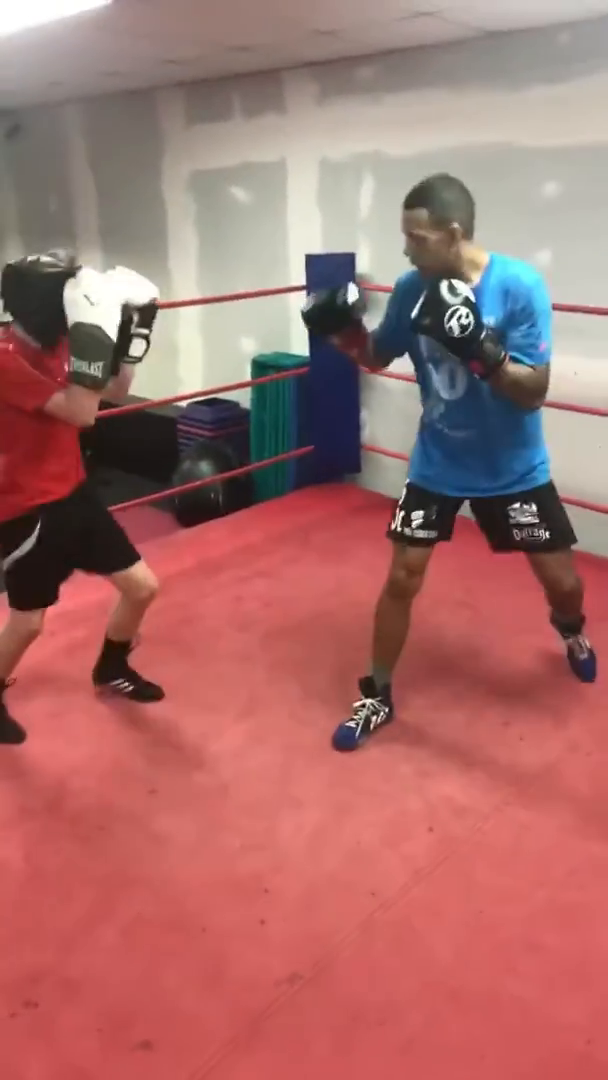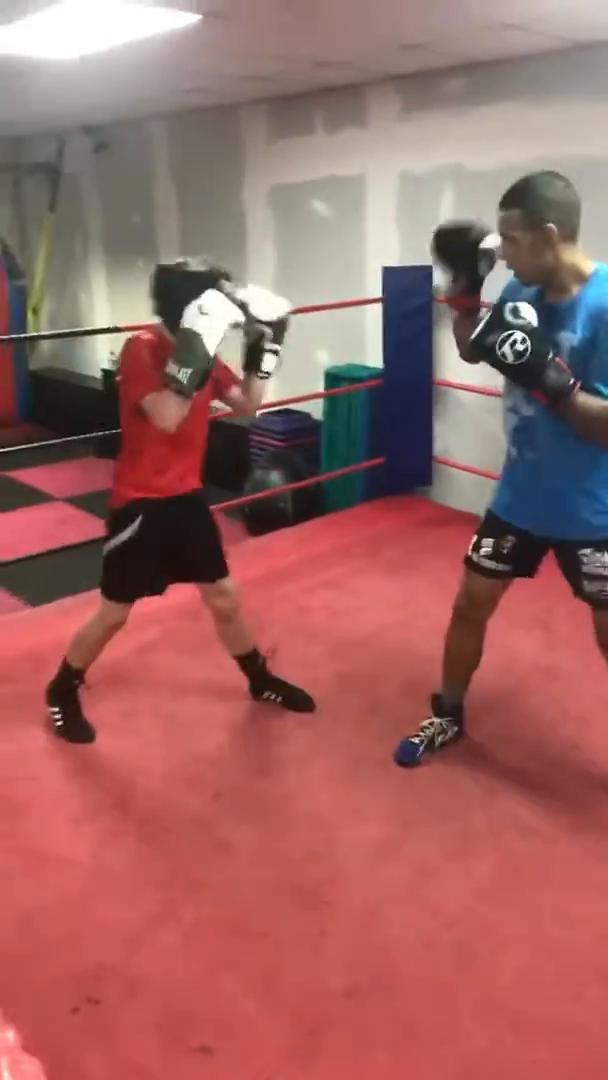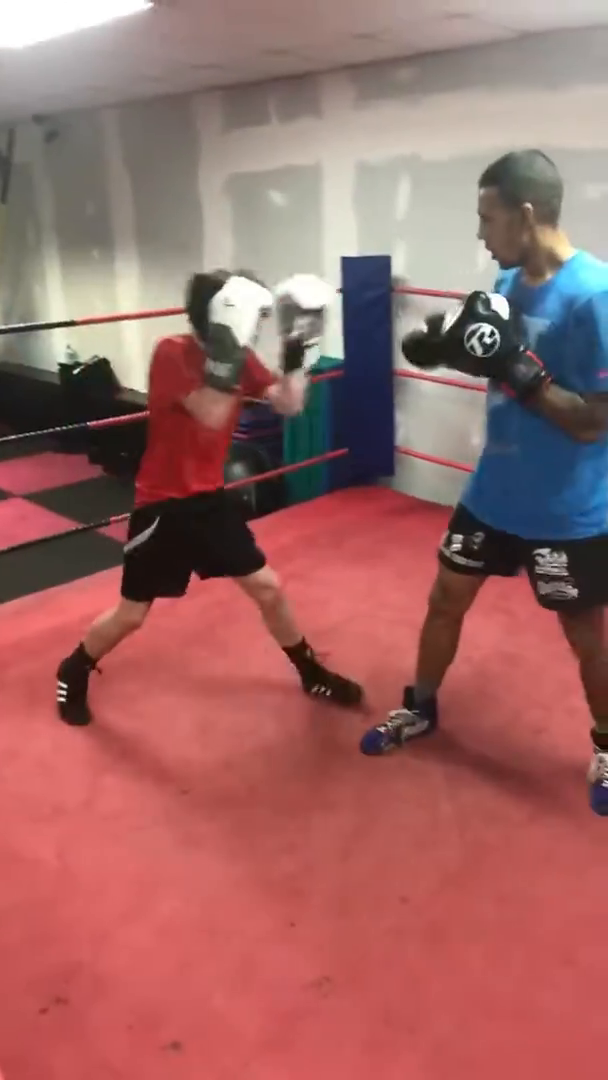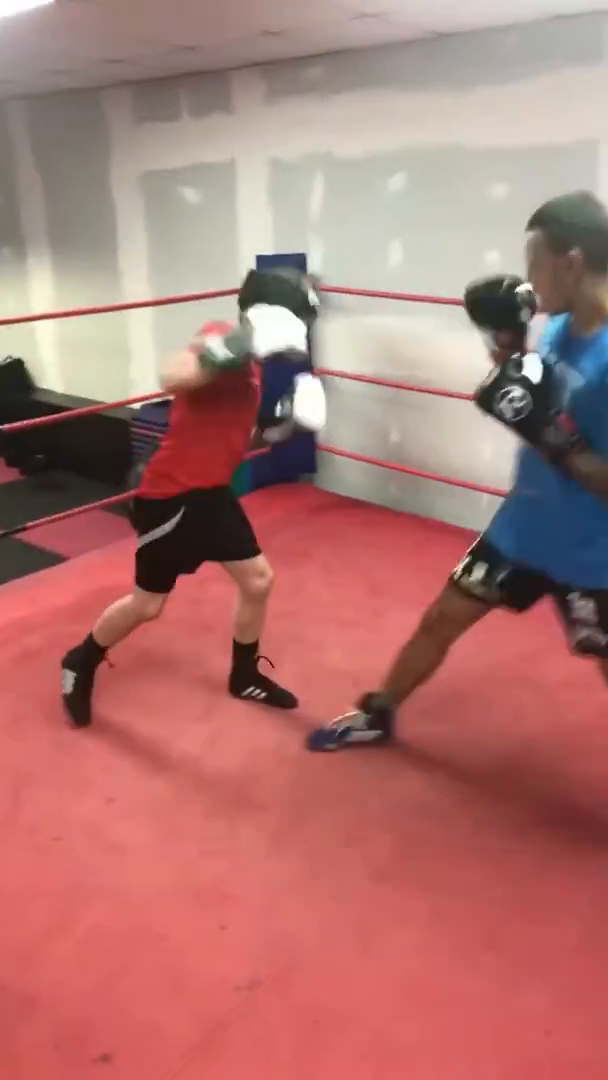
dt=0.4s
person 1, frame 1
left shoulder: (520, 286)
right shoulder: (412, 289)
left elbow: (532, 393)
right elbow: (378, 355)
left wrist: (478, 347)
right wrist: (344, 328)
left hip: (514, 465)
right hip: (437, 462)
left knee: (560, 578)
right knee: (402, 579)
left ankle: (570, 630)
right ankle: (375, 698)
person 1, frame 2
right shoulder: (522, 291)
right elbow: (469, 349)
left wrist: (544, 375)
right wrist: (464, 283)
right hip: (520, 496)
right knee: (470, 605)
right ankle: (447, 716)
person 1, frame 3
right shoulder: (512, 280)
left wrist: (516, 366)
right wrist: (450, 346)
right hip: (493, 490)
right knee: (445, 600)
right ankle: (419, 709)
person 1, frame 4
right shoulder: (563, 325)
left wrist: (548, 432)
right wrist: (504, 341)
right hip: (523, 526)
right knee: (440, 622)
right ankle: (376, 715)
person 2, frame 1
left shoulder: (55, 342)
left elbow: (115, 394)
right elbow: (81, 413)
left wrist: (132, 328)
right wrist: (92, 334)
left hip: (75, 494)
left knee: (141, 585)
left ankle: (111, 667)
person 2, frame 2
left shoulder: (194, 350)
right shoulder: (141, 348)
left elbow: (248, 404)
right elbow: (165, 418)
left wrist: (263, 345)
right wrist: (195, 348)
left hip: (187, 497)
right hip: (141, 503)
left knee: (225, 600)
right knee: (114, 613)
left ankle: (260, 680)
right ankle: (62, 692)
person 2, frame 3
left shoulder: (239, 358)
right shoulder: (172, 353)
left elbow: (290, 403)
right elbow: (212, 415)
left wrist: (299, 342)
right wrist: (228, 343)
left hip: (211, 498)
right hip: (163, 504)
left knee: (269, 589)
right knee: (131, 614)
left ankle: (311, 672)
right ankle: (73, 675)
person 2, frame 4
left shoulder: (250, 364)
right shoulder: (221, 340)
right elbow: (172, 378)
left wrist: (284, 420)
right wrist: (236, 349)
left hip: (212, 490)
right hip: (172, 493)
left knee: (259, 580)
right knee: (147, 604)
left ankle: (245, 676)
right ankle: (80, 664)
